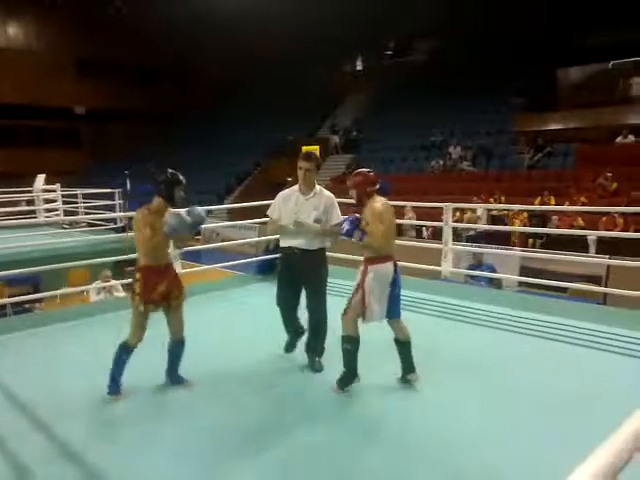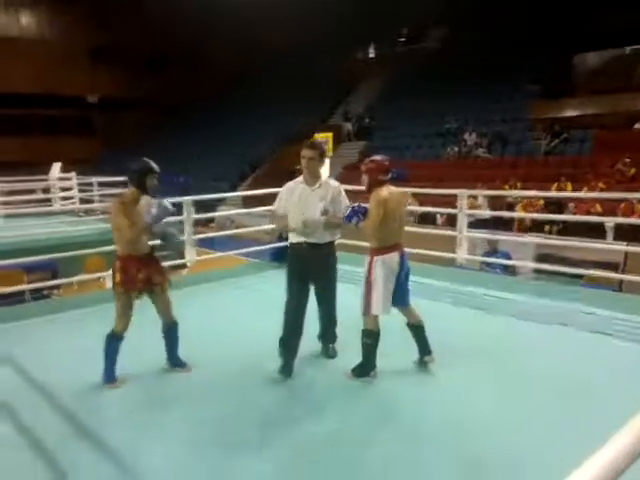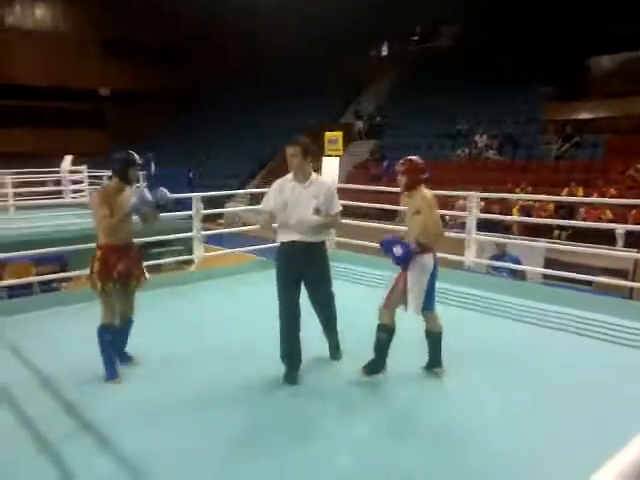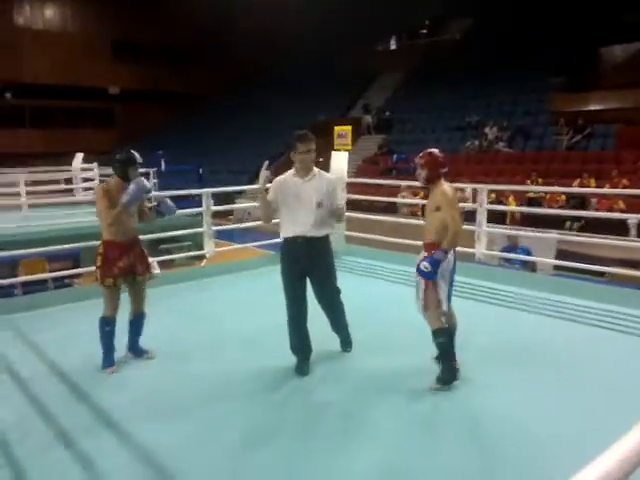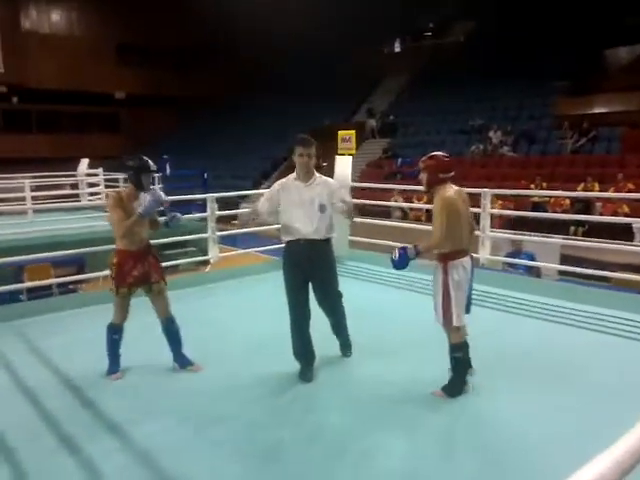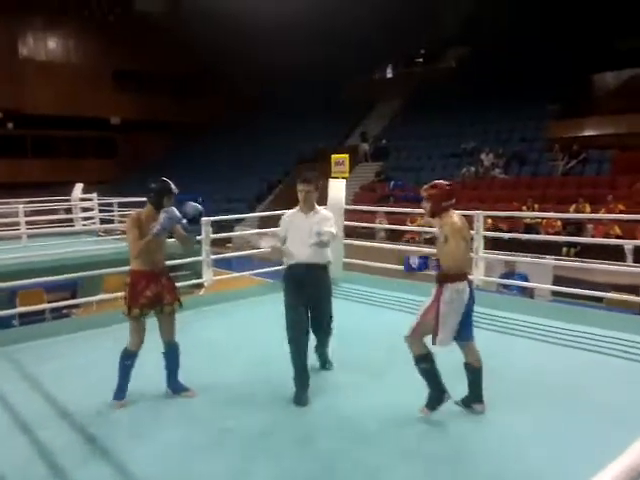
dt=0.4s
person 1, frame 1
left shoulder: (327, 198)
right shoulder: (284, 196)
left elbow: (336, 229)
right elbow: (271, 228)
left wrist: (315, 229)
right wrist: (286, 226)
left hip: (315, 256)
right hip: (289, 255)
left knee: (317, 307)
right knee: (284, 303)
left ankle: (314, 353)
right ankle: (294, 332)
person 1, frame 2
left shoulder: (334, 188)
right shoulder: (290, 188)
left elbow: (343, 220)
right elbow: (278, 221)
left wrist: (321, 221)
right wrist: (293, 226)
left hip: (324, 250)
right hip: (298, 251)
left knee: (326, 300)
right knee: (294, 305)
left ankle: (328, 340)
right ankle: (287, 357)
person 1, frame 3
left shoulder: (325, 187)
right shoulder: (279, 186)
left elbow: (336, 220)
right elbow: (265, 222)
left wrist: (317, 222)
right wrist: (274, 215)
left hip: (315, 250)
right hip: (288, 251)
left knee: (324, 302)
right knee: (288, 310)
left ankle: (333, 342)
right ankle: (291, 364)
person 1, frame 4
left shoulder: (327, 181)
right shoulder: (281, 183)
left elbow: (340, 216)
right elbow: (266, 217)
left wrist: (330, 211)
right wrist: (262, 188)
left hip: (319, 246)
right hip: (291, 247)
left knee: (330, 297)
right knee: (295, 305)
left ankle: (344, 335)
right ankle: (302, 355)
person 1, frame 5
left shoulder: (329, 185)
right shoulder: (281, 187)
left elbow: (349, 215)
right elbow: (259, 213)
left wrist: (348, 203)
right wrist: (259, 210)
left hip: (321, 249)
right hip: (294, 251)
left knee: (332, 301)
right knee: (298, 310)
left ankle: (344, 339)
right ankle: (306, 361)
person 1, frame 6
left shoulder: (325, 216)
right shoulder: (289, 217)
left elbow: (328, 237)
right elbow: (279, 242)
left wrist: (321, 241)
right wrist: (278, 248)
left hip: (318, 273)
right hip: (294, 274)
left knee: (322, 324)
right knee: (297, 329)
left ankle: (322, 353)
right ankle: (301, 384)
person 2, frame 1
left shoulder: (372, 208)
right shoulder: (384, 204)
left elbow: (378, 242)
left wrist: (354, 233)
right wrist: (360, 227)
left hip: (375, 269)
right hip: (389, 266)
left knee: (349, 317)
right knee: (395, 319)
left ankle: (350, 373)
right ankle: (409, 371)
person 2, frame 2
left shoulder: (378, 195)
right shoulder: (399, 194)
left elbow: (371, 230)
left wrist: (356, 219)
right wrist: (366, 215)
left hip: (382, 258)
right hip: (398, 254)
left knee: (370, 312)
right knee: (405, 306)
left ankle: (368, 365)
right ankle: (425, 353)
person 2, frame 3
left shoulder: (423, 197)
right shoulder: (416, 196)
left elbow: (436, 232)
left wrist: (412, 247)
right wrist: (402, 243)
left hip: (418, 259)
right hip: (425, 258)
left knee: (387, 308)
right knee: (428, 311)
left ankle: (379, 361)
right ankle: (435, 363)
person 2, frame 4
left shoulder: (443, 192)
right shoulder: (437, 190)
left elbow: (456, 229)
left wrist: (439, 256)
left hip: (436, 254)
right hip: (438, 253)
left knee: (431, 311)
right knee: (444, 307)
left ankle: (449, 368)
right ankle: (449, 356)
person 2, frame 5
left shoulder: (443, 197)
right shoulder: (459, 193)
left elbow: (438, 239)
right elbow: (472, 228)
left wrist: (412, 251)
left hip: (450, 264)
right hip: (463, 259)
left knee: (452, 325)
right knee: (455, 320)
left ankle: (458, 381)
right ankle: (464, 364)
person 2, frame 6
left shoulder: (450, 224)
right shoulder: (452, 219)
left elbow: (459, 260)
left hip: (450, 289)
right hip: (462, 286)
left knee: (414, 338)
right knee: (467, 344)
left ankle: (437, 390)
right ankle: (475, 399)
person 3, frame 1
left shoulder: (170, 213)
right shoulder: (144, 215)
left elbow: (180, 240)
right elbow: (147, 249)
left wrist: (192, 226)
right wrist: (167, 231)
left hip: (168, 274)
right hip: (148, 276)
left knee: (178, 333)
right knee: (136, 337)
left ankle: (172, 374)
right ankle: (114, 382)
person 3, frame 2
right shoulder: (118, 205)
right elbow: (127, 239)
right wrist: (149, 221)
left hip: (148, 261)
right hip: (128, 265)
left knee: (169, 316)
right knee: (122, 325)
left ankle: (173, 358)
right ankle: (109, 371)
person 3, frame 3
left shoulder: (132, 192)
right shoulder: (100, 195)
left elbow: (149, 219)
right elbow: (106, 227)
left wrist: (154, 206)
right wrist: (129, 210)
left hip: (129, 252)
right hip: (108, 256)
left knee: (127, 312)
right knee: (110, 315)
left ankle: (120, 352)
right ankle: (110, 367)
person 3, frame 4
left shoulder: (135, 190)
right shoulder: (103, 191)
left elbow: (145, 219)
right elbow: (108, 221)
left wrist: (159, 210)
right wrist: (127, 200)
left hip: (134, 248)
right hip: (112, 252)
left knee: (139, 306)
right knee: (111, 309)
left ankle: (134, 346)
right ankle: (108, 357)
person 3, frame 5
left shoulder: (146, 196)
right shoulder: (115, 199)
right elbow: (121, 232)
left wrist: (167, 222)
right wrist: (143, 211)
left hip: (147, 256)
right hip: (126, 261)
left knee: (165, 313)
right knee: (120, 317)
left ankle: (179, 357)
right ankle: (113, 363)
person 3, frame 6
left shoulder: (167, 218)
right shoulder: (135, 220)
left elbow: (188, 244)
right elbow: (136, 252)
right wrist: (159, 230)
left hip: (162, 278)
right hip: (140, 280)
left knee: (169, 338)
right knee: (136, 342)
left ankle: (173, 383)
right ankle: (120, 390)
